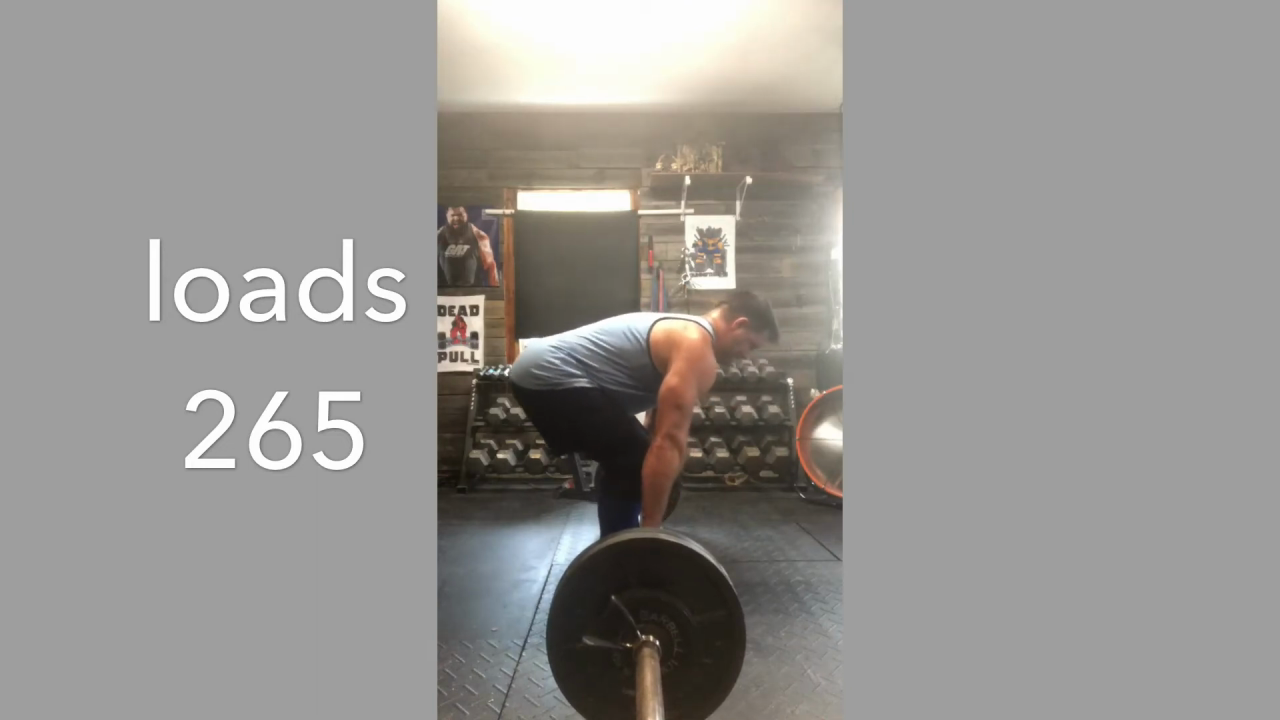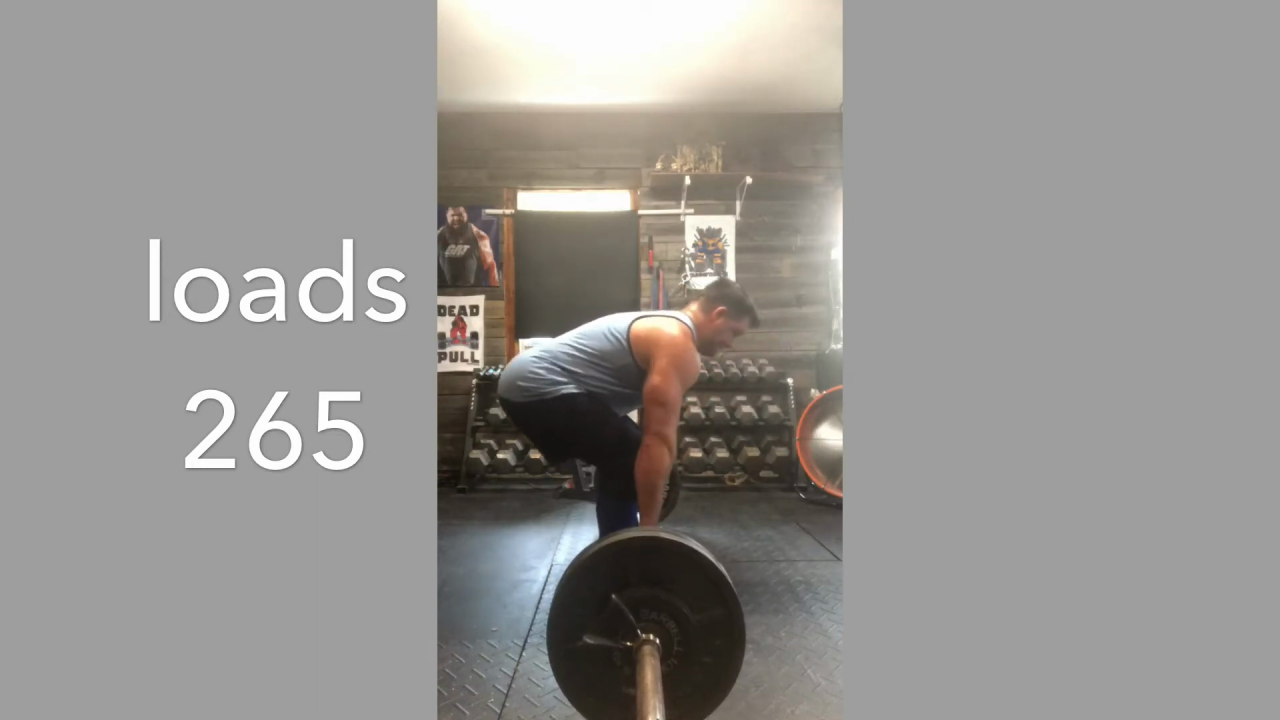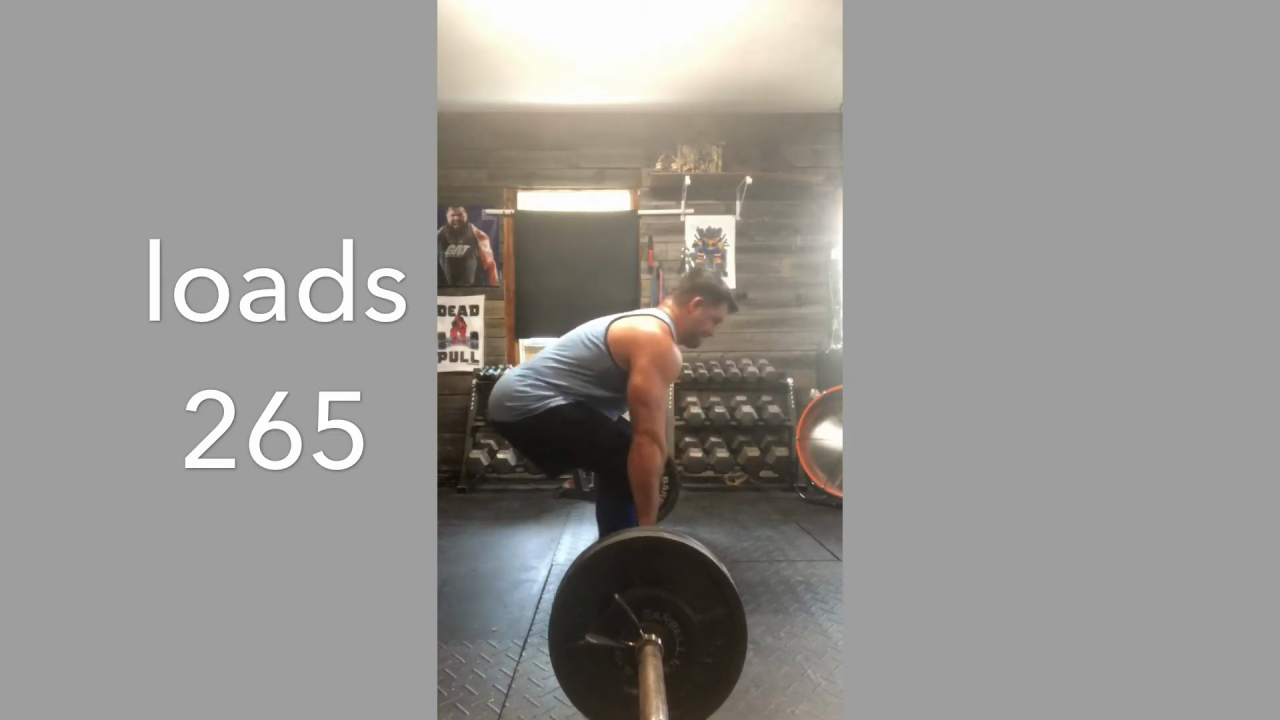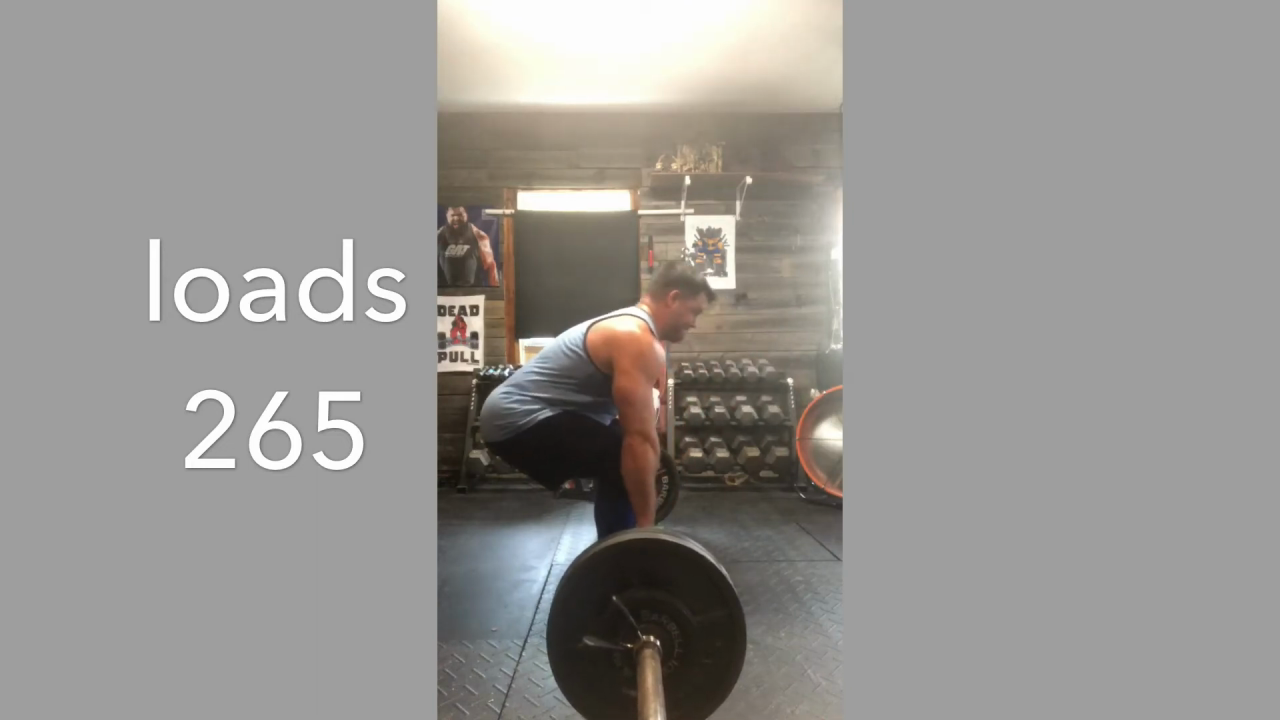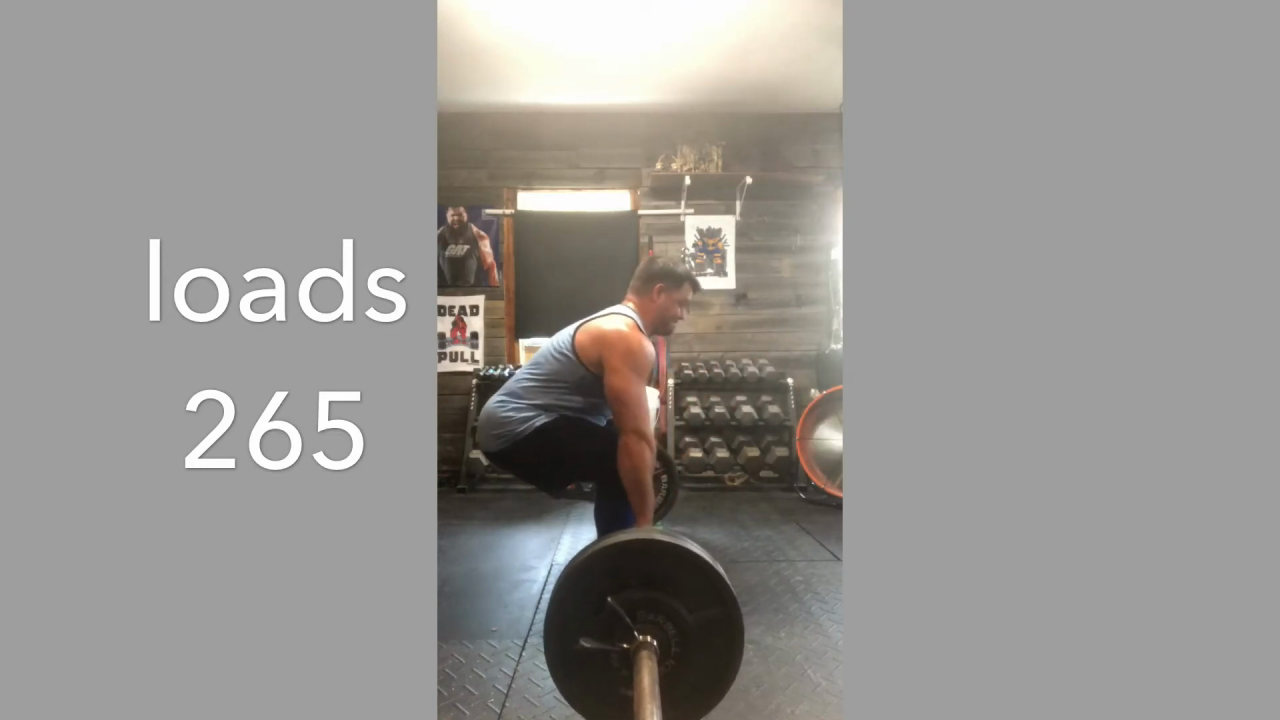
dt=0.3s
person 1, frame 1
left shoulder: (684, 332)
right shoulder: (697, 348)
left elbow: (661, 431)
right elbow: (669, 442)
right wrist: (650, 529)
left hip: (538, 368)
right hip: (549, 375)
left knee: (626, 459)
right knee: (633, 463)
person 1, frame 2
left shoulder: (668, 328)
right shoulder: (679, 345)
left elbow: (650, 431)
right elbow: (659, 439)
right wrist: (648, 526)
left hip: (528, 378)
right hip: (537, 386)
left knee: (621, 458)
right knee: (628, 463)
person 1, frame 3
left shoulder: (647, 327)
right shoulder: (658, 342)
left elbow: (642, 432)
right elbow: (649, 439)
right wrist: (647, 525)
left hip: (524, 396)
right hip: (527, 404)
left knee: (622, 459)
right knee: (627, 465)
person 1, frame 4
left shoulder: (630, 326)
right shoulder: (639, 341)
left elbow: (635, 431)
right elbow: (640, 439)
right wrist: (645, 525)
left hip: (515, 412)
right hip: (517, 420)
left knee: (617, 462)
right knee: (622, 466)
person 1, frame 5
left shoulder: (618, 326)
right shoulder: (627, 338)
left elbow: (628, 430)
right elbow: (636, 436)
right wrist: (644, 524)
left hip: (515, 420)
right hip: (515, 429)
left knee: (617, 464)
right knee: (623, 468)
